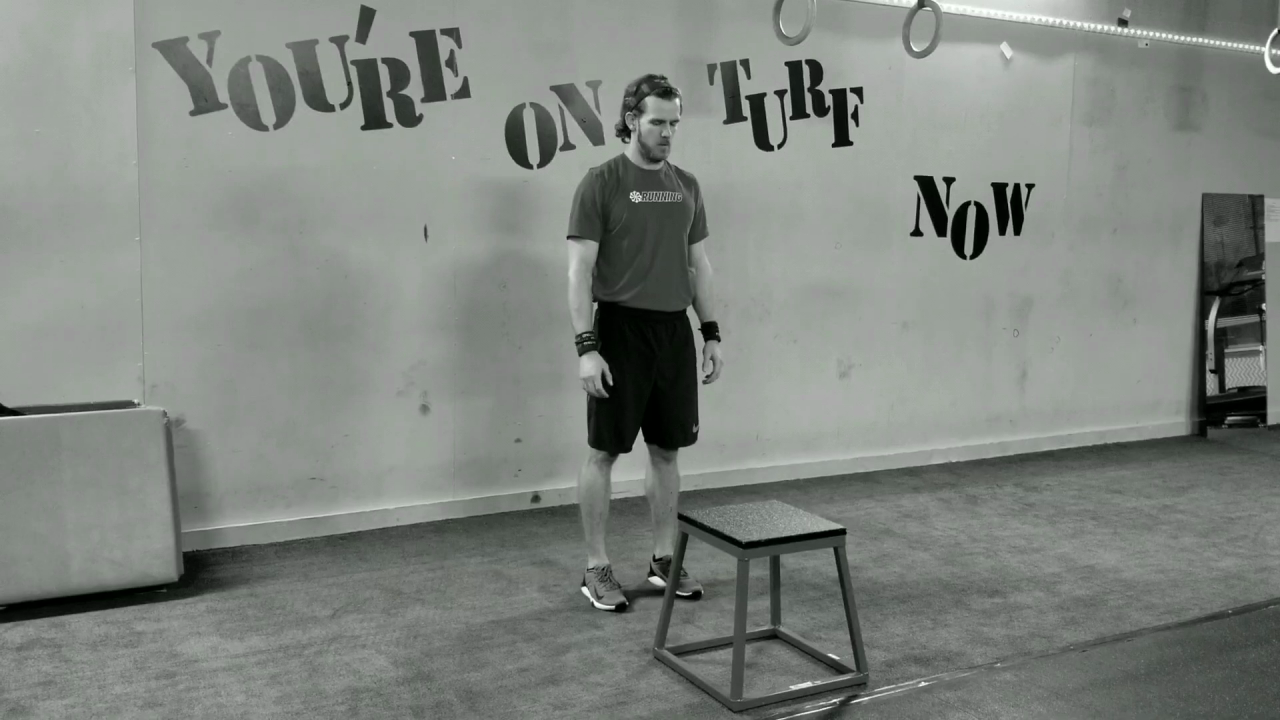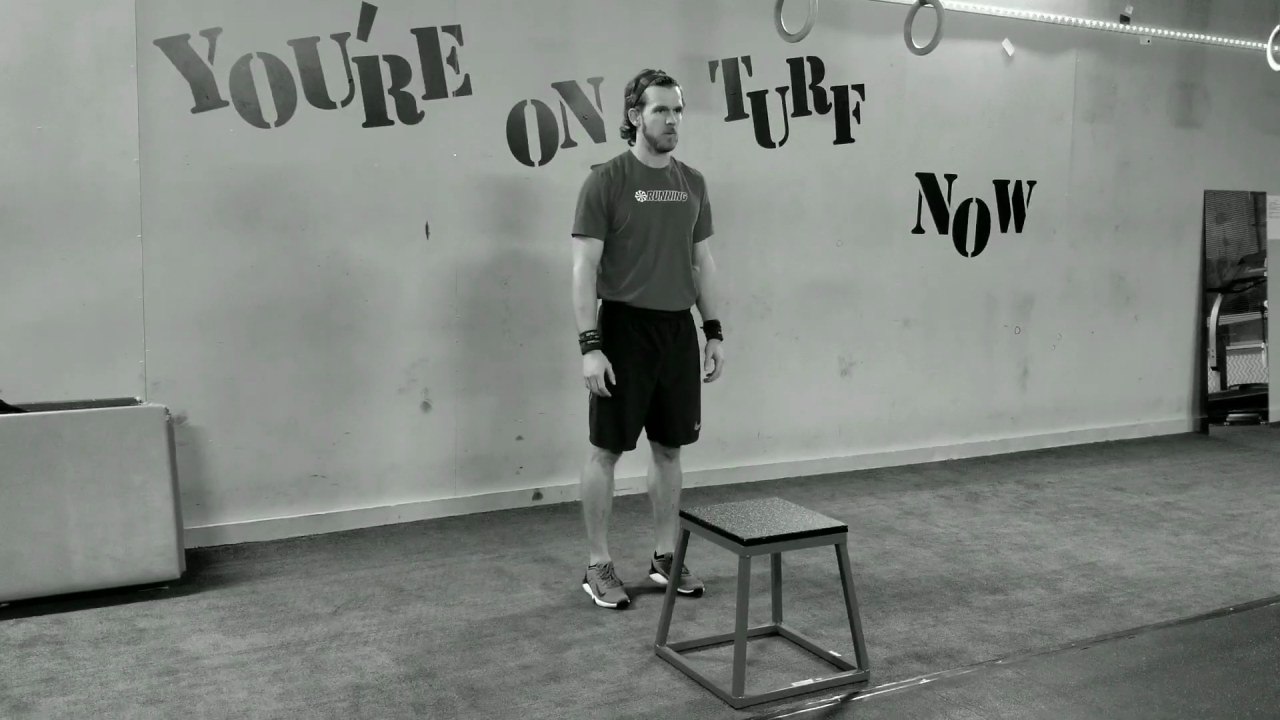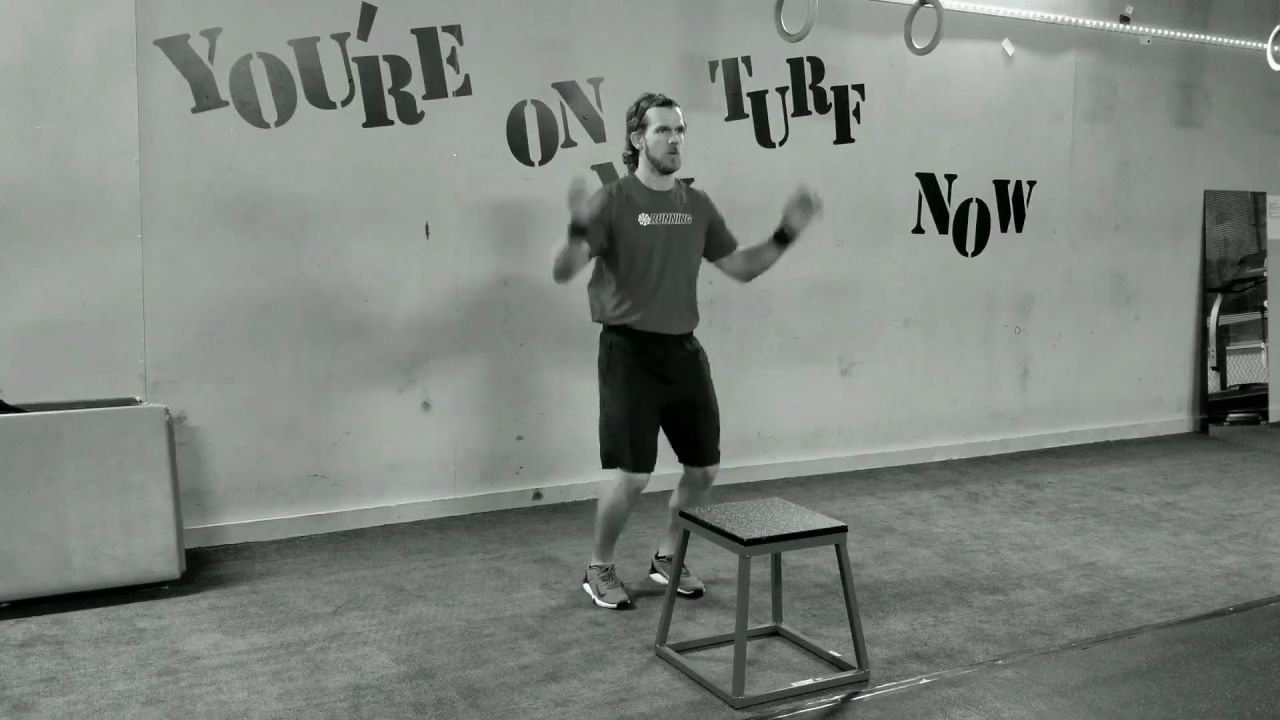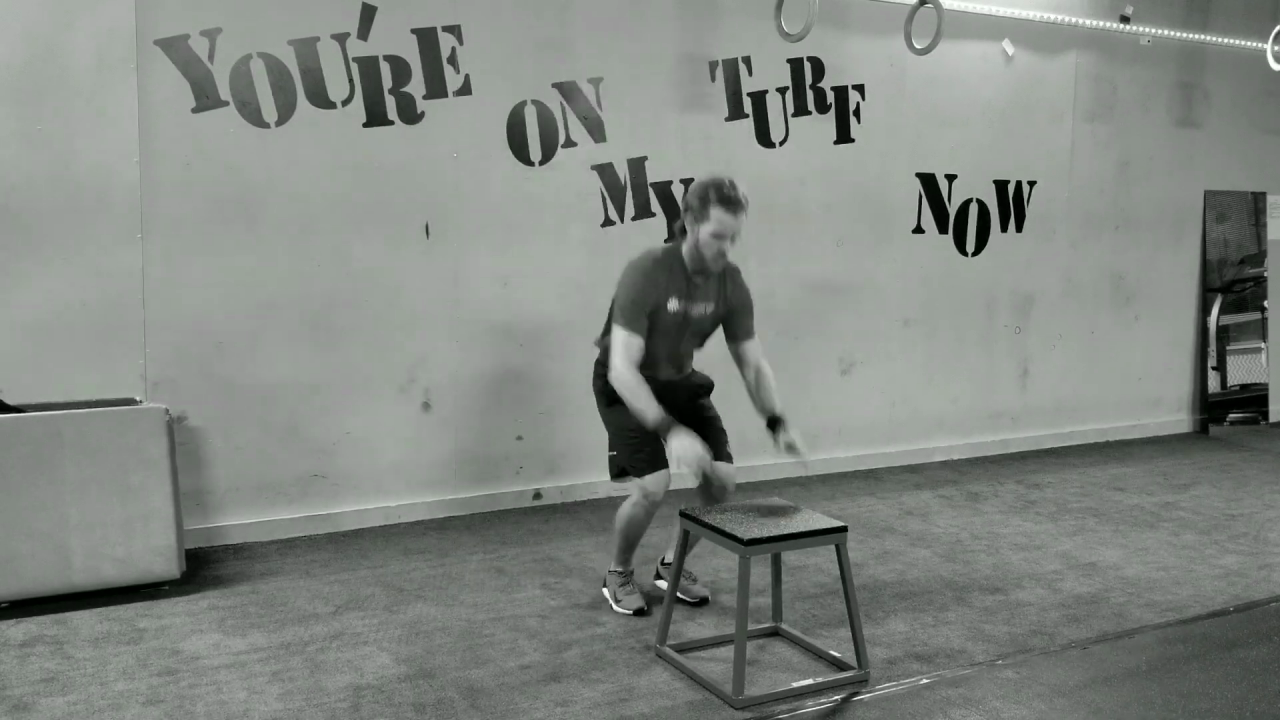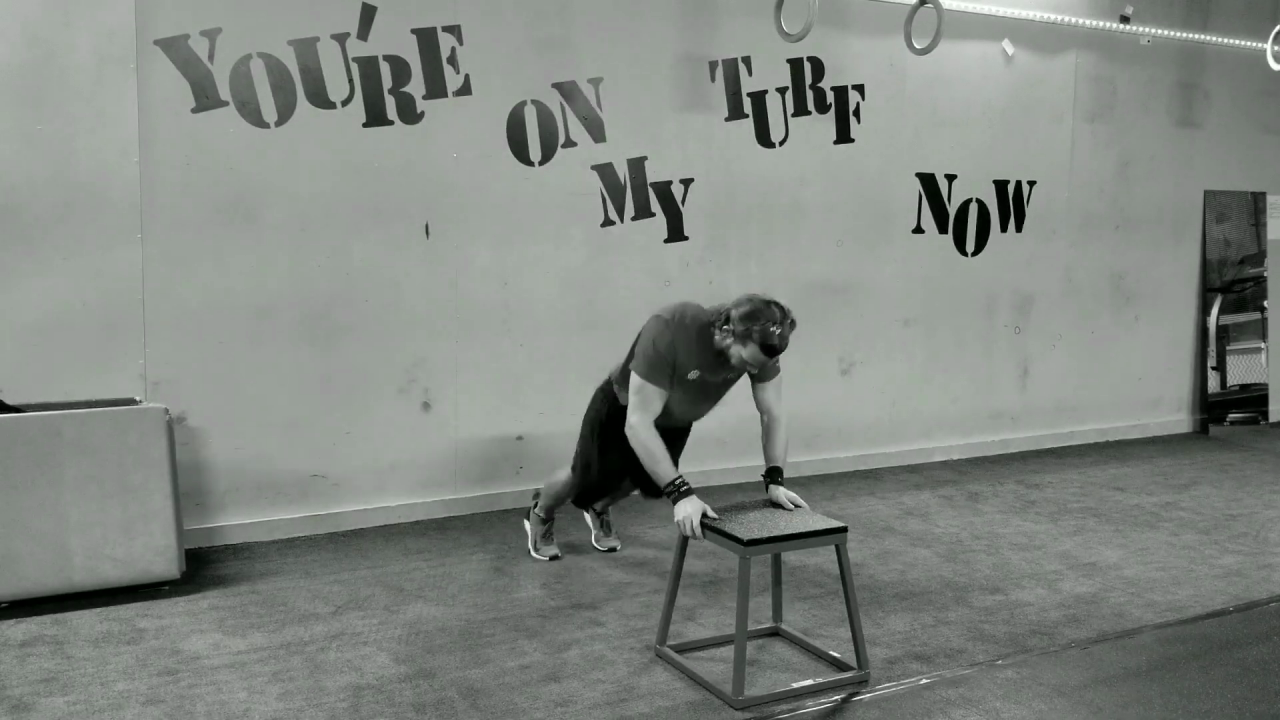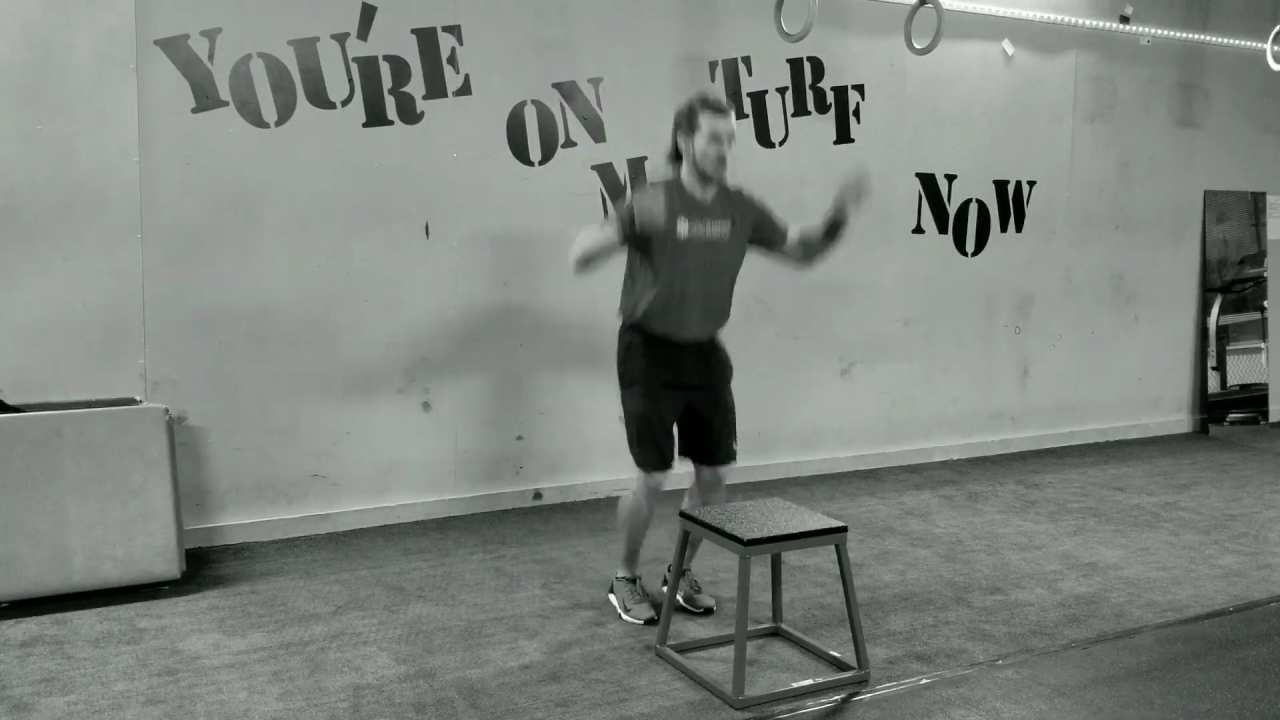
dt=0.7s
person 1, frame 1
left shoulder: (685, 184)
right shoulder: (600, 183)
left elbow: (698, 263)
right elbow: (580, 270)
left wrist: (711, 332)
right wrist: (586, 346)
left hip: (674, 331)
right hip: (621, 330)
left knee: (666, 450)
right knee: (604, 451)
left ankle: (664, 558)
right ankle: (596, 567)
person 1, frame 2
left shoulder: (692, 183)
right shoulder: (606, 182)
left elbow: (703, 261)
right elbow: (584, 268)
left wrist: (714, 331)
right wrist: (590, 346)
left hip: (678, 331)
right hip: (624, 329)
left knee: (669, 448)
right knee: (607, 449)
left ankle: (666, 556)
right ankle: (598, 564)
person 1, frame 3
left shoulder: (697, 205)
right shoulder: (611, 202)
left elbow: (738, 266)
right elbow: (563, 271)
left wrist: (785, 234)
right wrist: (578, 226)
left hip: (684, 352)
right hip: (630, 353)
left knee: (704, 471)
right knee: (634, 477)
left ankle: (667, 558)
right ankle: (599, 568)
person 1, frame 4
left shoulder: (730, 282)
right shoulder: (646, 273)
left elbow: (752, 363)
right elbow: (621, 369)
left wrist: (777, 423)
right wrist: (670, 431)
left hip: (681, 382)
right hip: (625, 387)
left knee: (721, 480)
right knee: (653, 487)
left ankle: (673, 565)
right ankle: (618, 574)
person 1, frame 5
left shoulder: (761, 343)
right shoulder: (669, 331)
left elbow: (772, 414)
right elbow: (637, 421)
left wrist: (774, 481)
right wrist: (682, 494)
right hip: (624, 410)
left knee: (649, 484)
right knee: (585, 488)
left ankle: (599, 511)
right ankle: (540, 515)
person 1, frame 6
left shoulder: (742, 208)
right shoulder: (654, 201)
left elbow: (801, 253)
right elbow: (580, 258)
left wrist: (836, 222)
right wrist: (633, 226)
left hip: (706, 355)
right hip: (650, 356)
left knee: (715, 477)
right knee: (653, 479)
left ankle: (683, 572)
right ankle: (626, 578)
